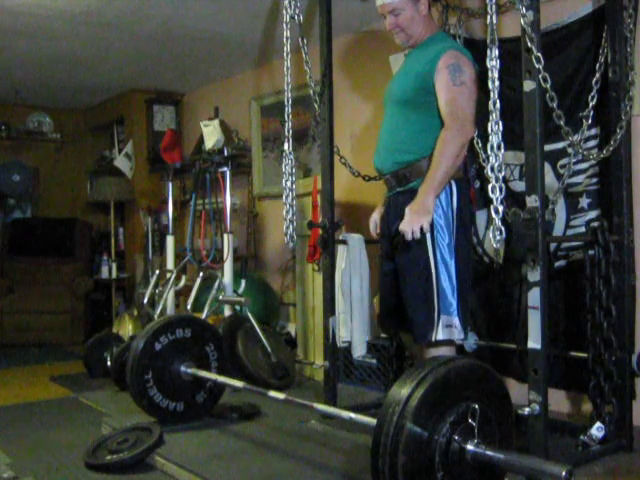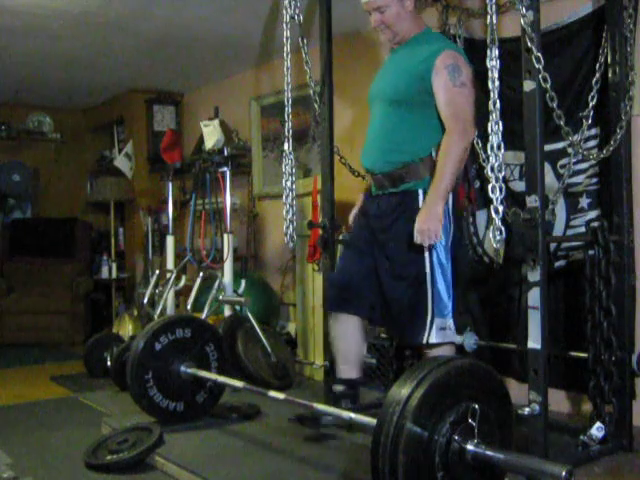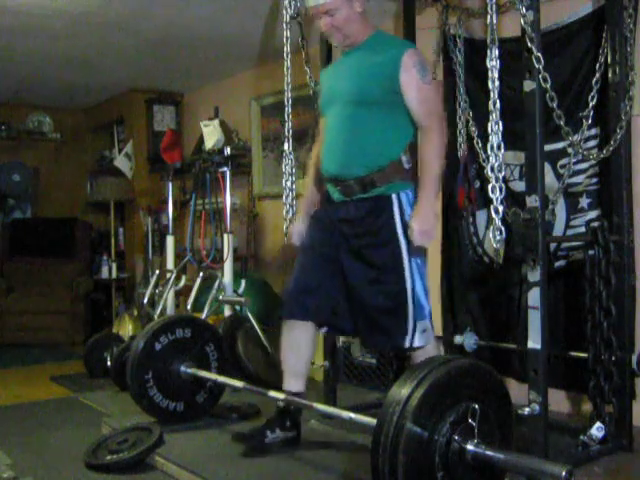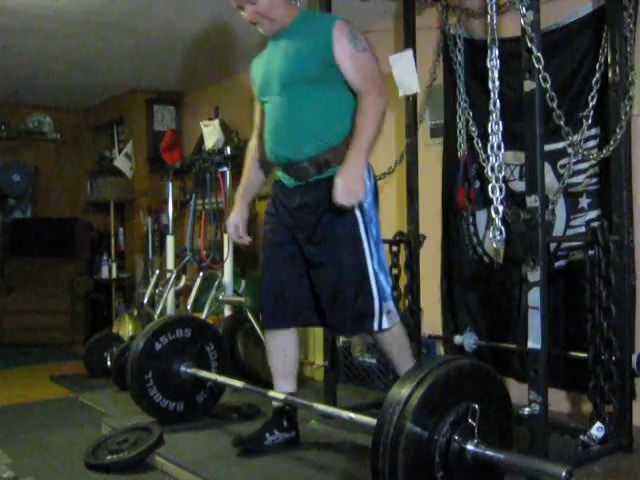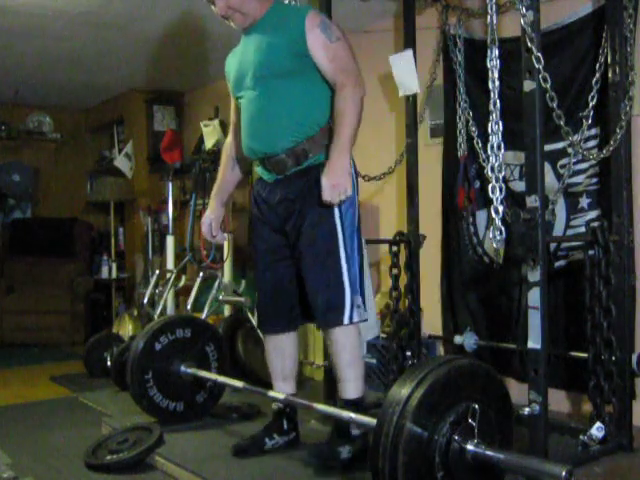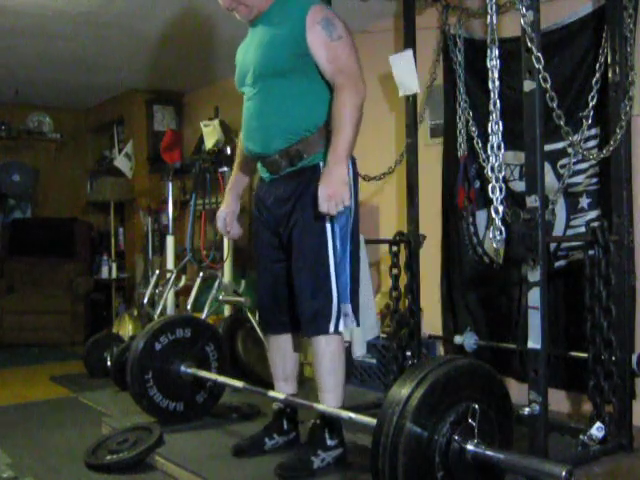
dt=0.4s
person 1, frame 1
left shoulder: (449, 59)
right shoulder: (411, 61)
left elbow: (459, 130)
left wrist: (423, 200)
left hip: (431, 198)
right hip: (400, 198)
left knee: (434, 316)
right knee: (398, 314)
person 1, frame 2
left shoulder: (442, 58)
right shoulder: (391, 62)
left elbow: (460, 131)
left wrist: (434, 204)
right wrist: (364, 198)
left hip: (418, 198)
right hip: (379, 199)
left knee: (427, 314)
right knee: (343, 297)
right ankle: (348, 393)
person 1, frame 3
left shoulder: (402, 58)
right shoulder: (331, 74)
left elbow: (433, 130)
left wrist: (427, 205)
right wrist: (305, 210)
left hip: (385, 205)
right hip: (332, 206)
left knee: (409, 319)
right knee: (299, 307)
right ankle: (288, 417)
person 1, frame 4
right shoulder: (261, 62)
left elbow: (373, 94)
left wrist: (354, 163)
right wrist: (241, 202)
left hip: (336, 185)
right hip: (286, 194)
left knee: (367, 300)
right knee: (275, 309)
right ankle: (284, 417)
person 1, frame 5
right shoulder: (235, 58)
left elbow: (349, 84)
left wrist: (337, 158)
right wrist: (216, 201)
left hip: (317, 178)
right hip: (267, 188)
left knee: (333, 299)
right knee: (273, 309)
left ankle: (354, 418)
right ankle: (285, 420)
person 1, frame 6
right shoulder: (247, 46)
left elbow: (349, 86)
left wrist: (337, 165)
right wrist: (232, 195)
left hip: (315, 176)
right hip: (270, 185)
left knee: (321, 305)
right knee: (275, 309)
left ankle: (329, 432)
right ankle: (286, 420)
